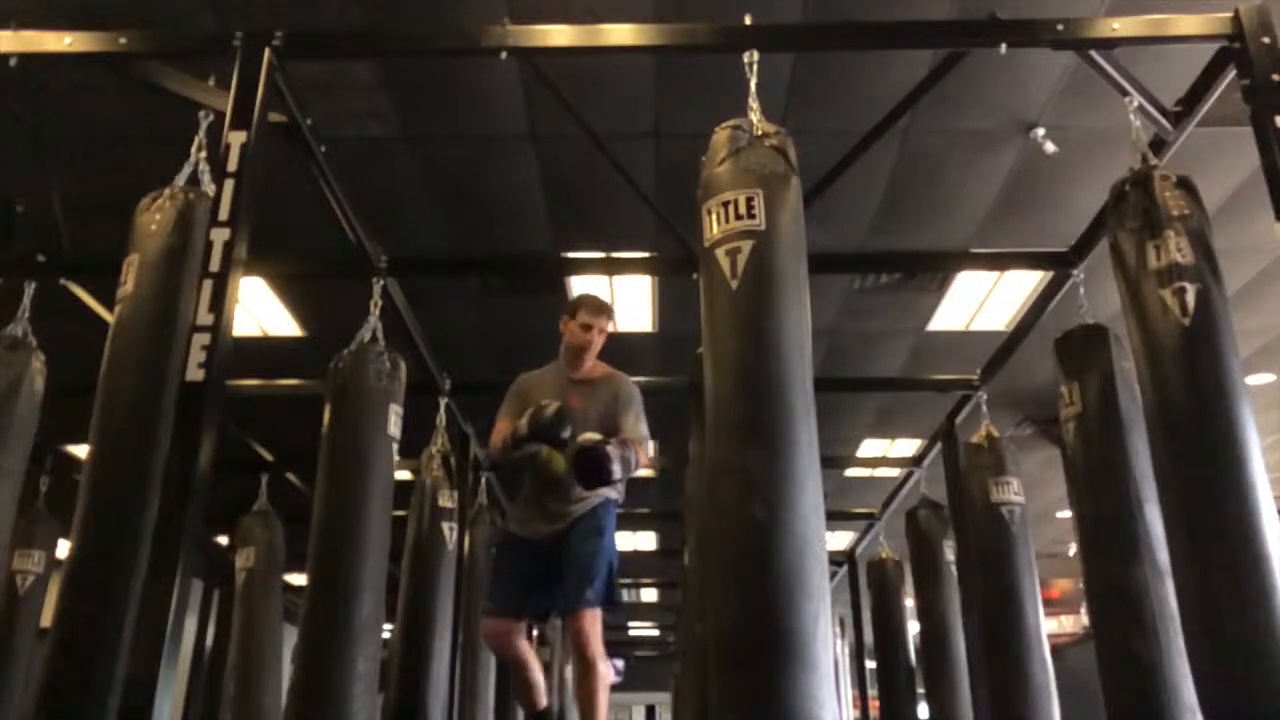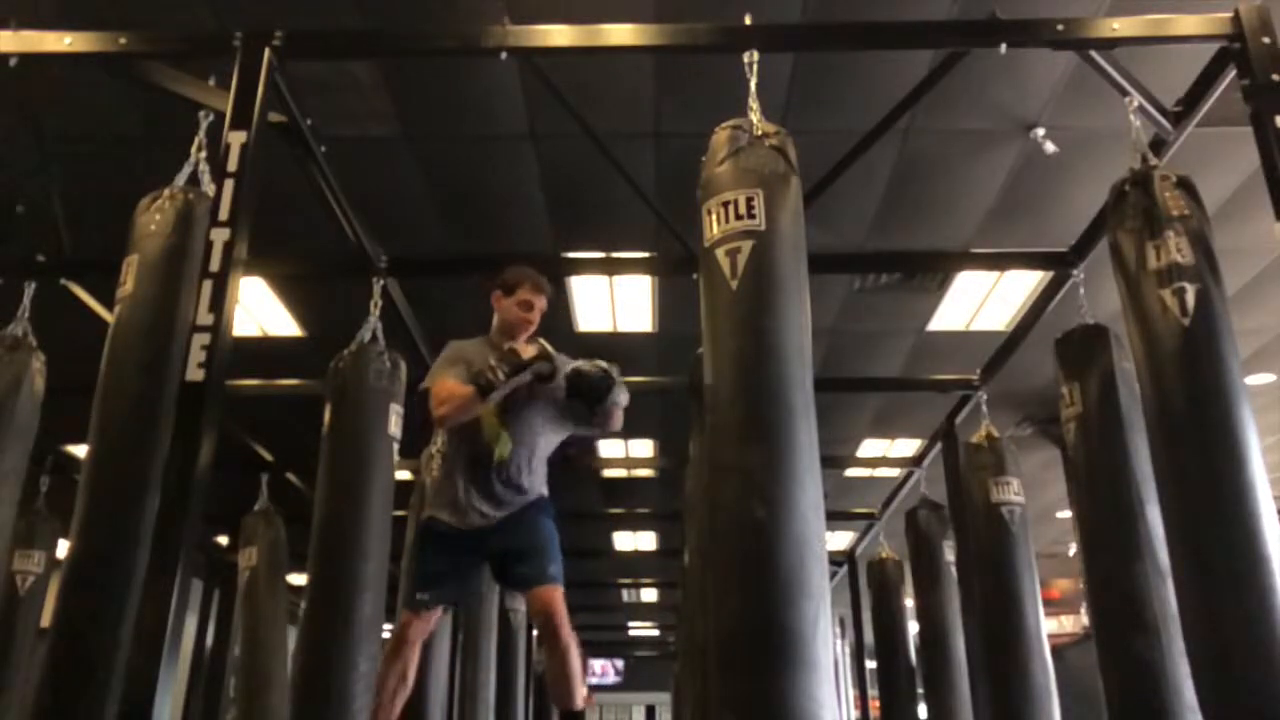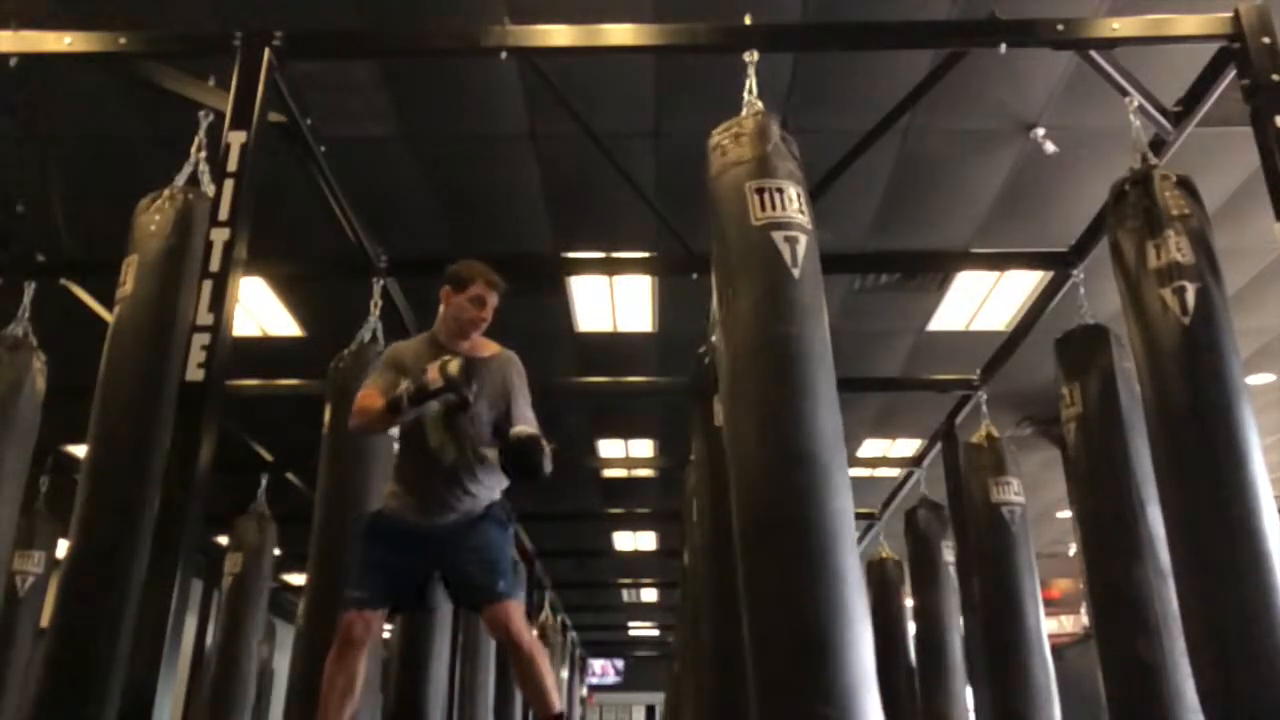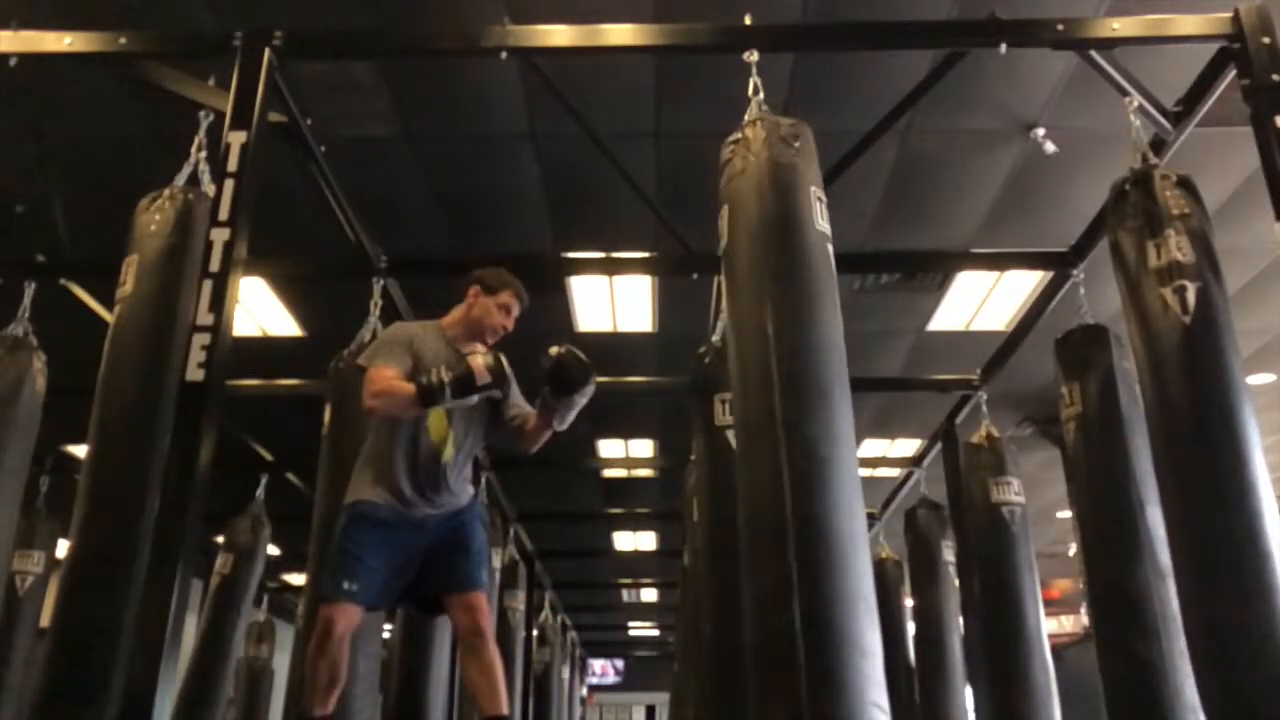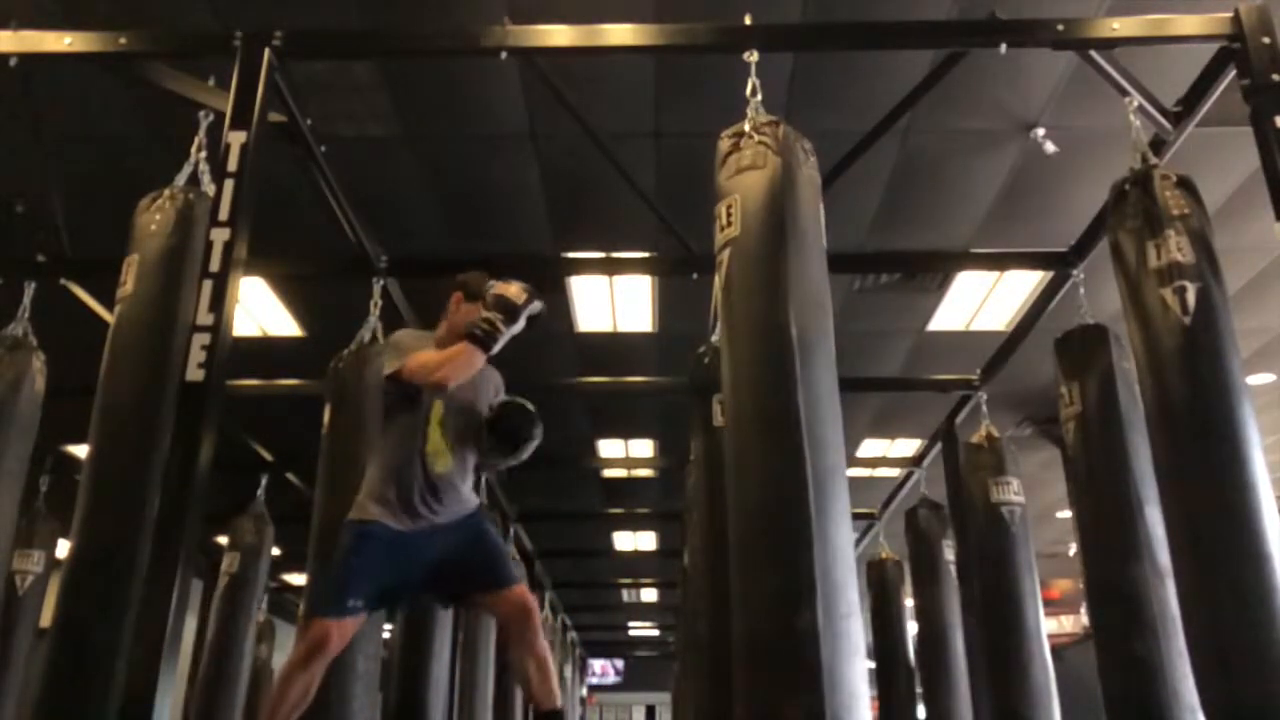
dt=1s
person 1, frame 1
left shoulder: (617, 386)
right shoulder: (529, 384)
left elbow: (640, 451)
right elbow: (496, 448)
left wrist: (616, 457)
right wrist: (525, 432)
left hip: (586, 514)
right hip: (526, 520)
left knee: (583, 630)
right knee: (498, 630)
person 1, frame 2
left shoulder: (554, 367)
right shoulder: (460, 354)
left elbow: (609, 422)
right elbow: (443, 410)
left wrist: (609, 389)
right wrist: (508, 372)
left hip: (522, 508)
right hip: (453, 512)
left knee: (552, 615)
right knee: (411, 628)
person 1, frame 3
left shoulder: (505, 365)
right shoulder: (403, 355)
left elbow: (524, 434)
right elbow: (360, 418)
left wrist: (529, 450)
right wrist: (418, 394)
left hip: (474, 515)
right hip: (404, 514)
left knee: (511, 627)
right knee: (355, 628)
person 1, frame 4
left shoulder: (492, 368)
right shoulder: (407, 337)
left elbow: (528, 439)
right elbow: (376, 396)
left wrist: (561, 399)
right wrist: (452, 385)
left hip: (451, 512)
right hip: (382, 506)
left knee: (476, 624)
right knee: (335, 622)
person 1, frame 5
left shoulder: (490, 380)
right shoulder: (406, 344)
right elbow: (441, 377)
right wrist: (498, 322)
left hip: (458, 519)
right hip: (385, 522)
left knee: (522, 611)
right knee: (324, 637)
